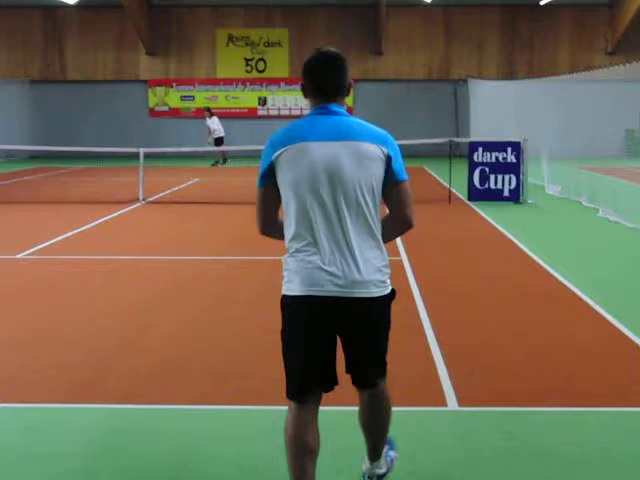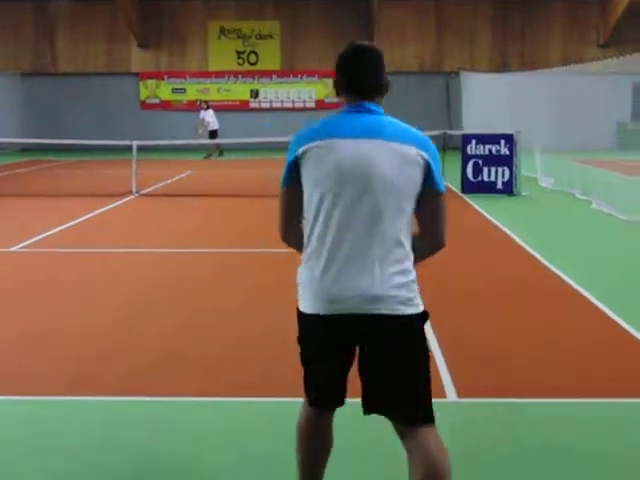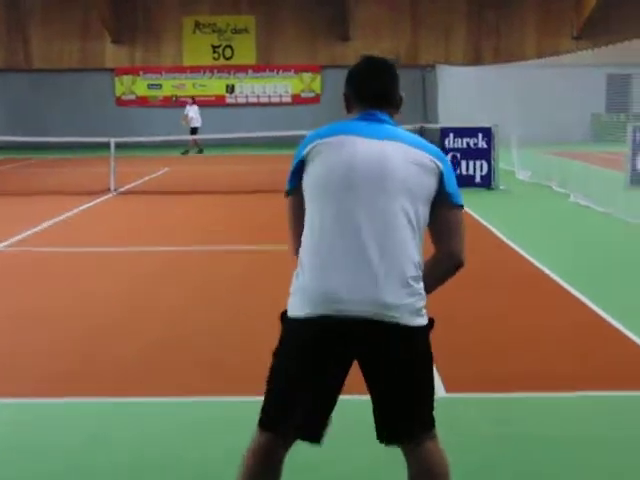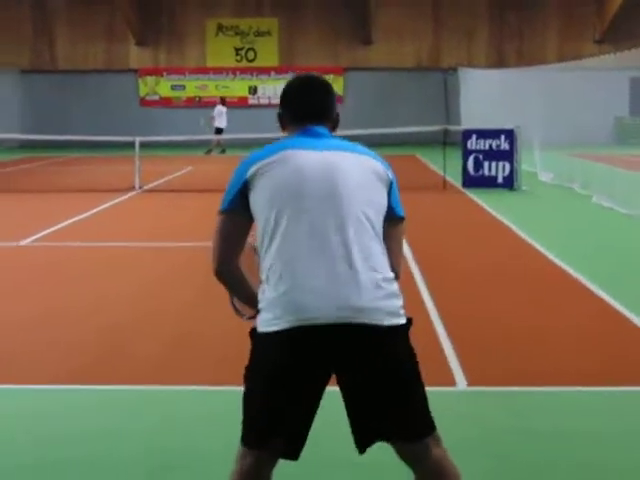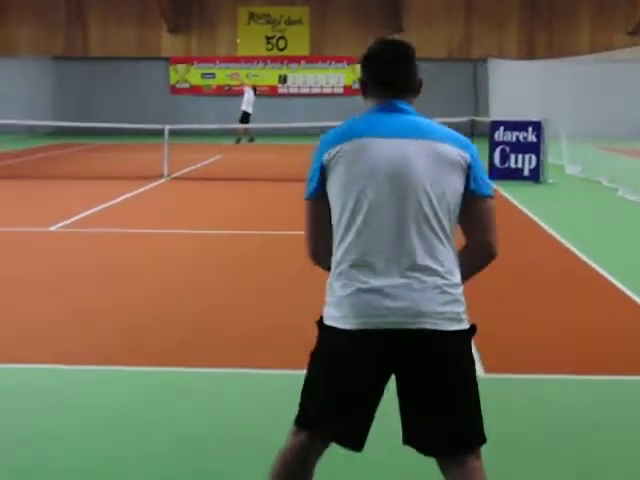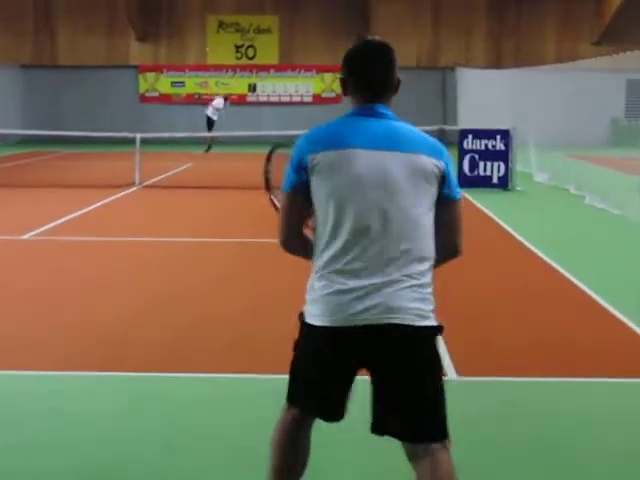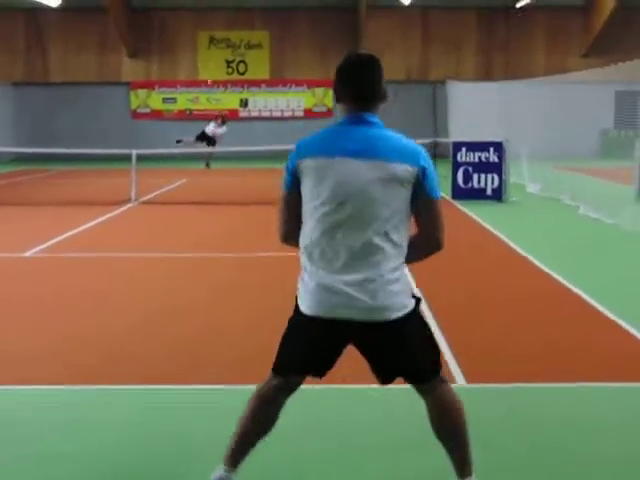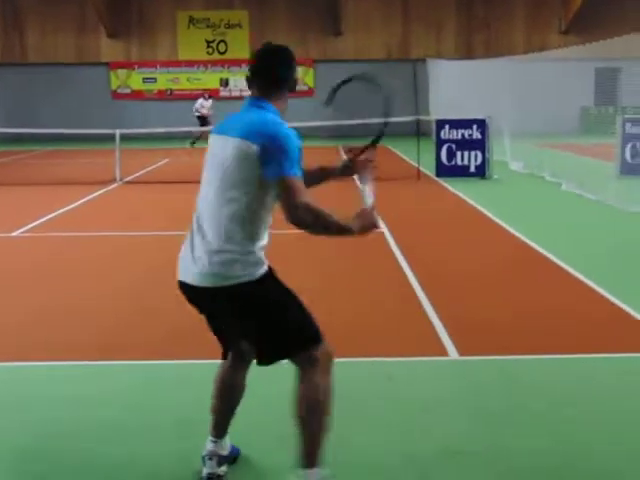
dt=0.4s
person 1, frame 1
left shoulder: (281, 143)
right shoulder: (379, 140)
left elbow: (266, 224)
right elbow: (404, 218)
left hip: (305, 289)
right hip: (368, 287)
left knee: (303, 400)
right knee: (372, 384)
person 1, frame 2
left shoulder: (308, 142)
right shoulder: (419, 146)
left elbow: (289, 232)
right elbow: (433, 238)
left hip: (321, 302)
right hip: (394, 305)
left knee: (318, 408)
right knee: (417, 426)
person 1, frame 3
left shoulder: (315, 145)
right shoulder: (431, 156)
right elbow: (453, 256)
left hip: (313, 309)
right hip: (397, 315)
left knee: (272, 438)
right knee: (418, 439)
person 1, frame 4
left shoulder: (257, 164)
right shoulder: (375, 163)
left elbow: (223, 265)
right elbow: (393, 265)
left wrist: (259, 304)
left hip: (289, 323)
right hip: (377, 318)
person 1, frame 5
left shoulder: (333, 145)
right shoulder: (459, 147)
left elbow: (318, 251)
right elbow: (485, 247)
left hip: (352, 318)
right hip: (437, 321)
left knee: (306, 440)
person 1, frame 6
left shoulder: (311, 147)
right shoulder: (431, 152)
left elbow: (288, 239)
right elbow: (449, 246)
left hip: (330, 314)
right hip: (407, 316)
left knee: (297, 413)
person 1, frame 7
left shoulder: (305, 152)
right shoulder: (413, 156)
left elbow: (288, 233)
right elbow: (432, 240)
left hip: (320, 301)
right hip: (388, 303)
left knee: (277, 386)
right knee: (436, 386)
person 1, frame 8
left shoulder: (231, 123)
right shoulder: (276, 132)
right elbow: (296, 211)
left wrist: (338, 169)
right wrist: (353, 227)
left hip: (197, 273)
right hip: (236, 274)
left knee: (240, 352)
right knee: (316, 360)
